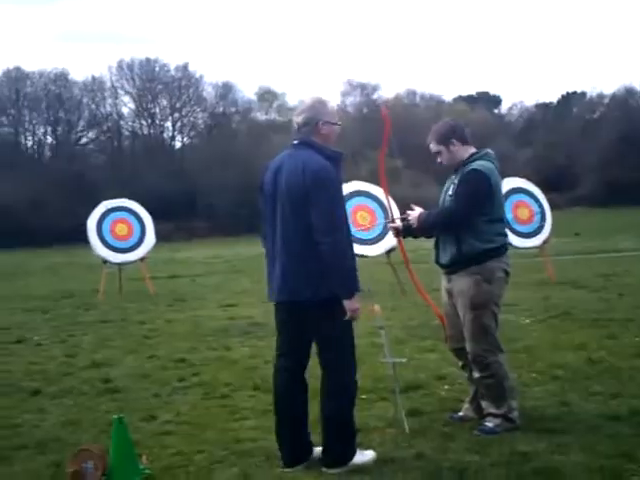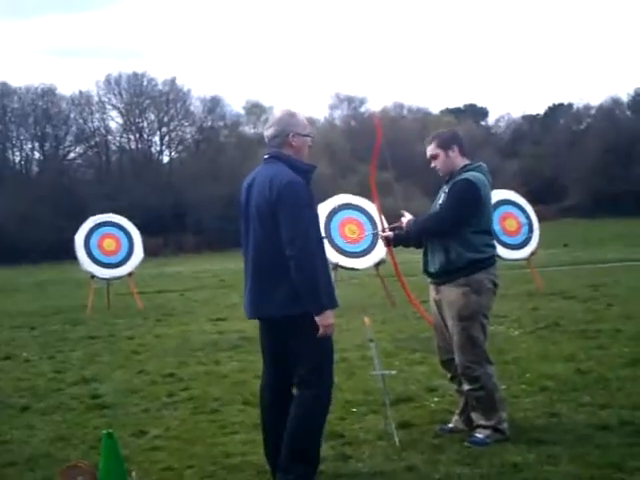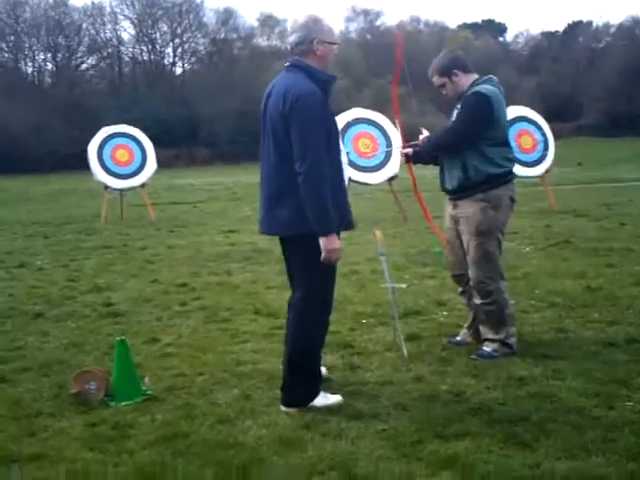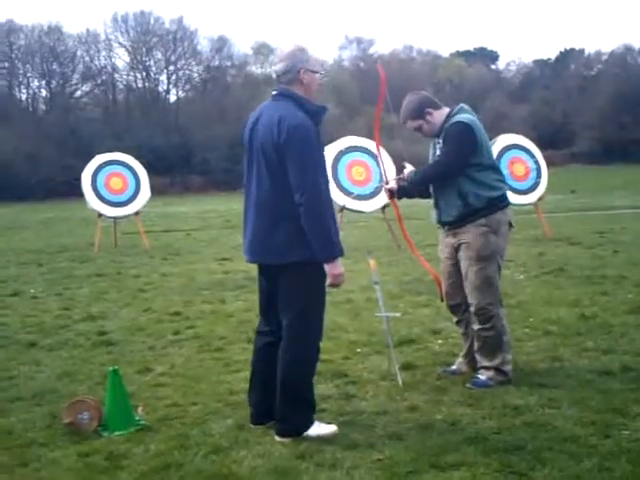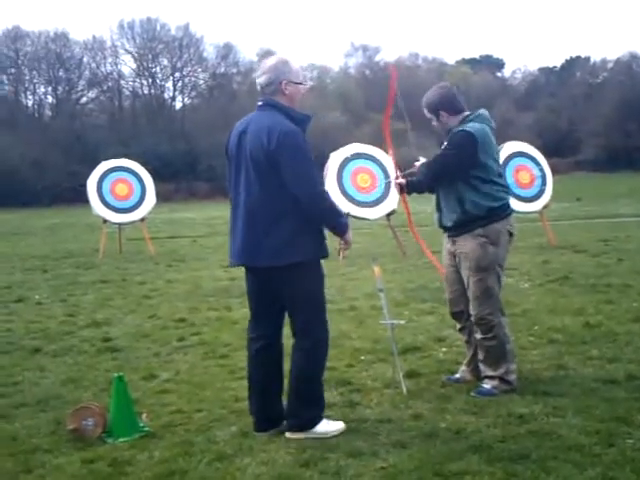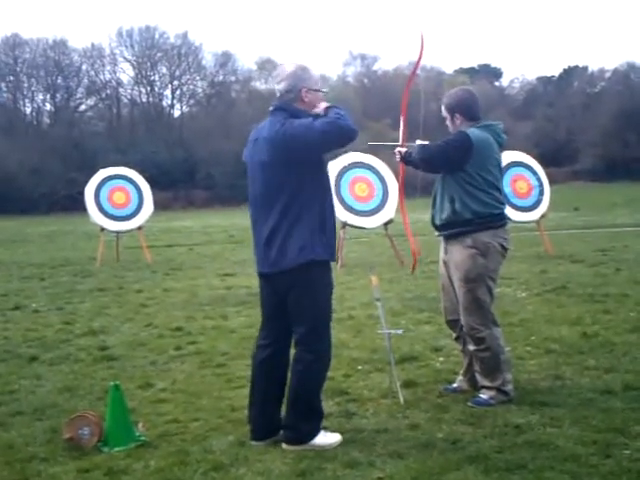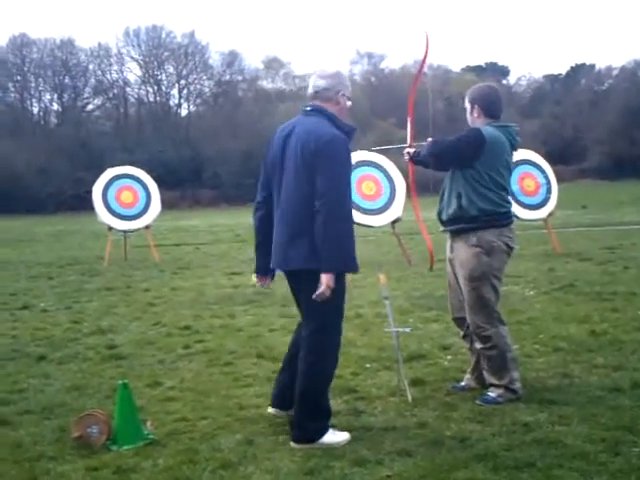
dt=0.7s
person 1, frame 1
left shoulder: (274, 167)
right shoulder: (320, 169)
right elbow: (333, 237)
right wrist: (349, 290)
left hip: (285, 285)
right hip: (321, 287)
left knee: (289, 365)
right knee: (338, 368)
left ankle: (293, 451)
right ankle: (339, 453)
person 1, frame 2
left shoulder: (254, 180)
right shoulder: (290, 182)
right elbow: (302, 251)
right wrist: (321, 306)
left hip: (267, 299)
right hip: (296, 302)
left knee: (276, 382)
right knee: (314, 384)
person 1, frame 3
left shoulder: (278, 86)
right shoulder: (307, 93)
right elbow: (312, 168)
right wrist: (327, 229)
left hip: (286, 212)
right hip: (307, 218)
left knee: (302, 296)
right knee: (312, 302)
left ankle: (300, 370)
right ankle: (299, 391)
person 1, frame 4
left shoulder: (257, 117)
right shoulder: (298, 123)
right elbow: (311, 196)
right wrist: (331, 254)
left hip: (265, 241)
right hip: (297, 246)
left knee: (271, 327)
right knee: (301, 334)
left ankle: (263, 409)
right ankle: (293, 422)
person 1, frame 5
left shoulder: (240, 129)
right shoulder: (285, 132)
right elbow: (310, 193)
right wrist: (341, 226)
left hip: (253, 249)
right hip: (292, 251)
left knee: (263, 333)
right knee: (311, 334)
left ankle: (266, 416)
right ankle: (303, 419)
person 1, frame 6
left shoulder: (260, 133)
right shoulder: (293, 131)
right elbow: (345, 129)
right wrist: (327, 110)
left hip: (272, 254)
right hip: (303, 255)
left knee: (272, 341)
right knee: (312, 344)
left ankle: (263, 425)
right ankle: (300, 431)
person 1, frame 7
left shoulder: (284, 133)
right shoulder: (330, 138)
left elbow: (264, 200)
right elbow: (332, 207)
left wrist: (263, 258)
right wrist: (332, 265)
left hip: (290, 251)
right hip: (317, 257)
left knee: (310, 326)
right knee: (321, 339)
left ankle: (284, 399)
right ankle: (309, 429)
person 2, frame 1
left shoulder: (479, 173)
right shoulder: (462, 174)
left elbow: (455, 217)
right elbow: (446, 219)
left wrist: (423, 219)
right wrist: (409, 228)
left hip: (480, 269)
right hip: (458, 270)
left knee: (481, 346)
right knee: (461, 344)
left ankle: (503, 412)
right ankle: (480, 403)
person 2, frame 2
left shoulder: (469, 183)
right shoulder: (455, 184)
left elbow: (440, 223)
right elbow: (435, 229)
left wrist: (411, 224)
right wrist: (399, 237)
left hip: (468, 281)
right hip: (446, 281)
left knee: (471, 357)
right knee: (451, 356)
left ankle: (493, 424)
right ankle: (469, 415)
person 2, frame 3
left shoulder: (481, 97)
right shoulder: (470, 99)
left elbow: (453, 138)
right elbow: (452, 146)
left wrist: (426, 142)
right wrist: (418, 154)
left hip: (485, 197)
right hip: (462, 196)
left knee: (483, 272)
right knee: (461, 270)
left ankle: (500, 338)
right ankle: (477, 328)
person 2, frame 4
left shoulder: (462, 126)
right shoulder: (443, 134)
left elbow: (442, 170)
right elbow: (434, 181)
left wrist: (410, 177)
right wrist: (401, 189)
left hip: (482, 222)
right hip: (453, 225)
left knee: (483, 300)
right knee: (456, 298)
left ankle: (496, 367)
right ankle: (472, 357)
person 2, frame 5
left shoulder: (469, 135)
right shoulder: (463, 134)
left elbow: (436, 172)
right elbow: (445, 176)
left wrist: (414, 175)
right wrist: (412, 182)
left hip: (483, 231)
right hip: (460, 231)
left knee: (484, 309)
right knee: (460, 306)
left ankle: (500, 375)
right ankle: (475, 366)
person 2, frame 6
left shoulder: (468, 140)
right shoulder: (476, 139)
left elbow: (429, 157)
right elbow: (439, 161)
left wrist: (410, 152)
right wrist: (409, 155)
left hip: (477, 240)
right hip: (459, 238)
left knee: (477, 318)
right knee: (457, 316)
left ankle: (498, 385)
right ankle: (472, 376)
person 2, frame 7
left shoulder: (481, 137)
right shoulder: (490, 139)
left elbow: (440, 152)
right elbow: (448, 159)
left wrist: (422, 150)
right wrist: (418, 156)
left hip: (482, 238)
right hip: (467, 237)
left knee: (483, 316)
right knee: (465, 314)
left ankle: (505, 383)
right ankle: (480, 374)
